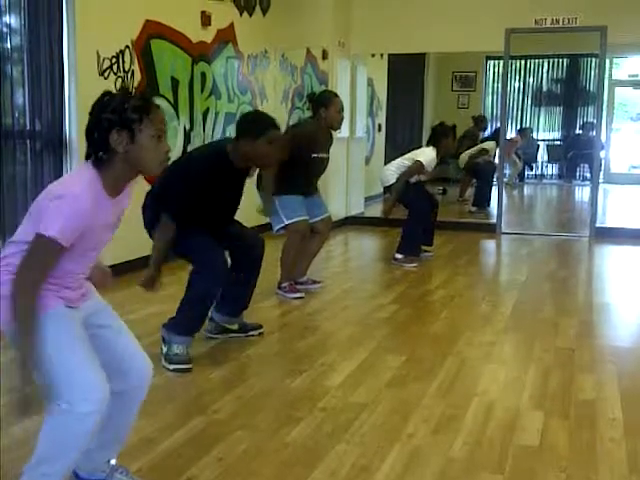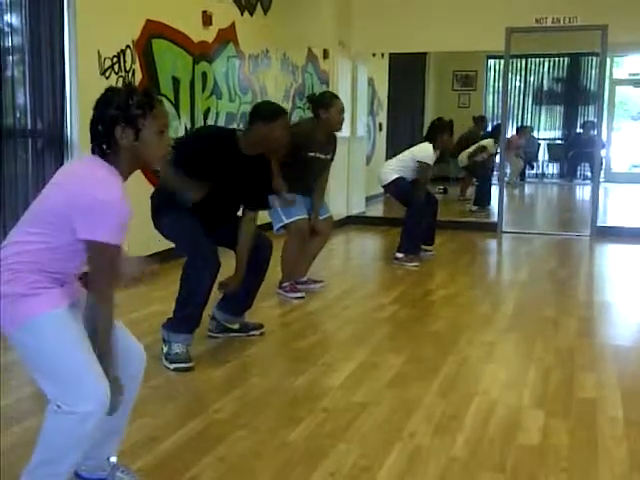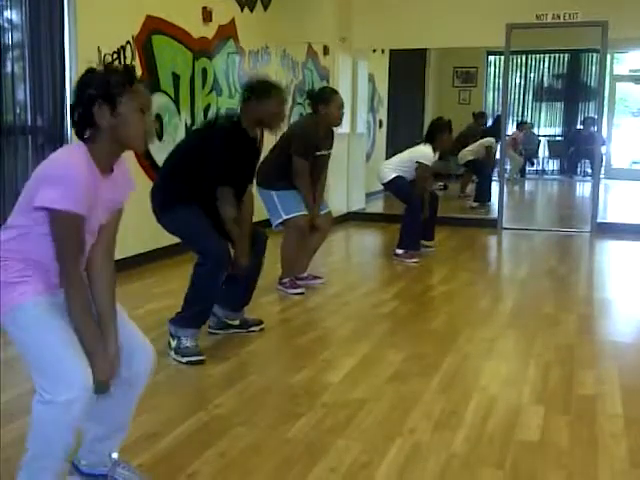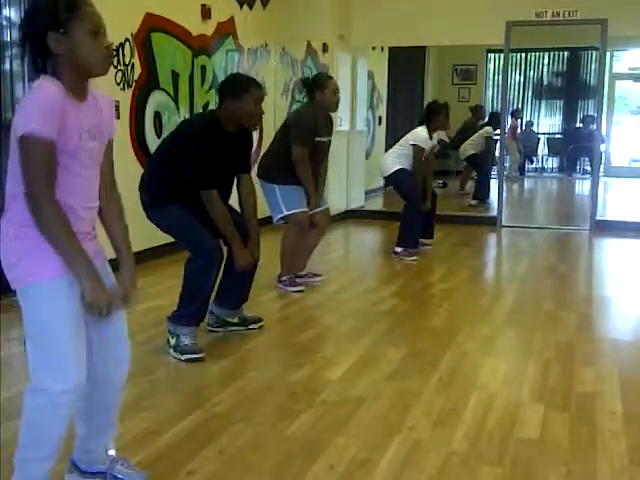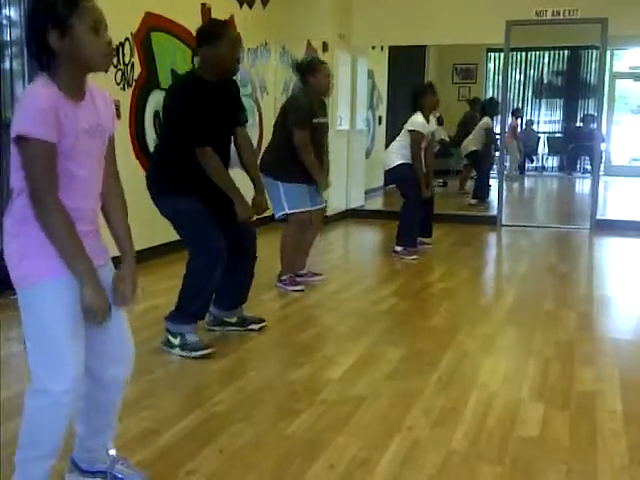
dt=0.5s
person 1, frame 1
left shoulder: (120, 185)
right shoulder: (77, 198)
left hip: (73, 292)
right hip: (32, 297)
left knee: (134, 372)
right knee: (88, 394)
person 1, frame 2
left shoulder: (92, 169)
right shoulder: (107, 197)
right elbow: (101, 293)
left wrist: (119, 267)
right wrist: (106, 369)
left hip: (54, 285)
left knee: (130, 359)
right knee: (88, 396)
person 1, frame 3
left shoulder: (119, 174)
right shoulder: (69, 170)
left elbow: (100, 256)
right elbow: (72, 268)
left wrist: (110, 338)
right wrist: (95, 349)
left hip: (64, 282)
left knee: (137, 357)
right knee: (71, 385)
person 1, frame 4
left shoulder: (100, 104)
right shoulder: (43, 100)
left elbow: (106, 190)
right elbow: (40, 200)
left wrist: (125, 264)
right wrist: (87, 278)
left hip: (83, 247)
right hip: (40, 252)
left knee: (112, 356)
right knee: (62, 378)
person 1, frame 5
left shoulder: (100, 102)
right shoulder: (39, 102)
left elbow: (109, 185)
right elbow: (45, 201)
left wrist: (127, 258)
right wrist: (86, 278)
left hip: (86, 249)
right hip: (45, 257)
left knee: (113, 360)
right knee: (59, 378)
person 2, frame 1
left shoulder: (240, 158)
right shoulder: (206, 167)
right elbow: (171, 219)
right wrist: (154, 270)
right hip: (165, 214)
left knee: (251, 246)
right knee: (214, 264)
left ankle: (224, 319)
right ankle: (175, 338)
person 2, frame 2
left shoulder: (261, 166)
right shoulder: (211, 140)
left elbow: (249, 216)
left wrist: (240, 271)
right wrist: (185, 186)
left hip: (217, 214)
right hip: (175, 208)
left knee: (261, 247)
right knee: (205, 257)
left ankle: (227, 318)
right ankle: (177, 336)
person 2, frame 3
left shoulder: (251, 140)
right shoulder: (223, 134)
left elbow: (245, 193)
right elbow: (224, 197)
left wrist: (245, 243)
right wrist: (239, 248)
left hip: (204, 199)
right hip: (173, 200)
left knee: (255, 243)
right knee: (216, 254)
left ankle: (227, 313)
right ankle: (183, 331)
person 2, frame 4
left shoulder: (241, 134)
right shoulder: (200, 134)
left elbow: (245, 183)
right elbow: (210, 197)
left wrist: (251, 238)
right wrist: (236, 247)
left hip: (200, 196)
right hip: (163, 196)
left knee: (248, 241)
right knee: (207, 250)
left ankle: (225, 312)
right ankle: (181, 329)
person 2, frame 5
left shoulder: (227, 87)
right shoulder: (186, 92)
left elbow: (241, 138)
right elbow: (204, 153)
left wrist: (259, 190)
right wrist: (239, 200)
left hip: (208, 184)
right hip: (174, 184)
left knee: (243, 238)
right knee: (210, 247)
left ankle: (224, 312)
right ankle: (179, 329)
person 3, frame 1
left shoulder: (326, 136)
right shoulder: (303, 132)
left wrist: (314, 192)
right wrist: (268, 197)
left hip: (304, 188)
right hip: (281, 187)
left knee: (323, 227)
right knee: (299, 229)
left ankle: (299, 277)
right ankle: (284, 283)
person 3, frame 2
left shoulder: (330, 139)
right shoulder: (301, 132)
left elbow: (323, 175)
left wrist: (316, 209)
right wrist: (282, 192)
left hip: (305, 189)
right hip: (283, 188)
left knee: (323, 227)
right knee: (299, 229)
left ankle: (300, 277)
right ankle: (285, 282)
person 3, frame 3
left shoulder: (328, 133)
right shoulder: (304, 131)
left elbow: (322, 171)
right elbow: (300, 173)
left wrist: (317, 204)
right wrist: (310, 206)
left hip: (301, 184)
right hip: (275, 182)
left knee: (323, 222)
right knee: (298, 224)
left ankle: (300, 273)
right ankle: (285, 279)
person 3, frame 4
left shoulder: (326, 120)
right shoulder: (304, 118)
left elbow: (322, 159)
right elbow: (300, 160)
left wrist: (319, 194)
right wrist: (312, 194)
left hip: (301, 177)
right hip: (277, 175)
left knee: (321, 219)
right knee: (299, 220)
left ankle: (299, 270)
right ankle: (284, 276)
person 3, frame 5
left shoulder: (319, 104)
right shoulder: (299, 103)
left elbow: (322, 142)
right elbow: (302, 145)
left wrist: (324, 174)
right wrist: (319, 176)
left hip: (305, 172)
right hip: (283, 171)
left knee: (315, 218)
right knee: (298, 220)
left ankle: (299, 270)
right ankle: (284, 275)
person 4, frame 1
left shoulder: (435, 154)
right shoulder: (430, 156)
left elbow: (421, 174)
right elbow: (403, 177)
right wrist: (391, 201)
left hip: (408, 179)
right hip: (392, 177)
left knee: (431, 204)
right knee: (420, 207)
left ankle: (421, 246)
right ankle: (403, 254)
person 4, frame 2
left shoulder: (433, 149)
right shoulder: (428, 151)
left elbow: (422, 180)
right elbow: (421, 179)
right wrist: (423, 210)
left hip: (404, 176)
right hip: (391, 176)
left knee: (431, 202)
right knee: (418, 205)
left ankle: (423, 244)
right ankle: (403, 253)
person 4, frame 3
left shoulder: (433, 151)
right shoulder: (427, 153)
left elbow: (427, 181)
right elbow: (419, 183)
left wrist: (426, 207)
right wrist: (421, 207)
left hip: (404, 175)
right hip: (390, 174)
left knee: (432, 199)
right knee: (415, 204)
left ankle: (422, 240)
right ankle: (402, 250)
person 4, frame 4
left shoulder: (432, 136)
right shoulder: (421, 135)
left elbow: (428, 168)
right elbow: (417, 169)
left wrist: (428, 196)
right wrist: (420, 197)
left hip: (405, 167)
right hip: (393, 167)
left knee: (430, 197)
right knee: (416, 201)
left ankle: (422, 238)
right ankle: (402, 247)
person 4, frame 5
left shoulder: (431, 122)
right shoulder: (418, 122)
left elbow: (429, 153)
right elbow: (416, 156)
left wrist: (430, 182)
right wrist: (423, 186)
left hip: (408, 162)
right hip: (397, 162)
left knee: (426, 196)
right knee: (414, 199)
left ankle: (420, 237)
right ankle: (402, 246)
